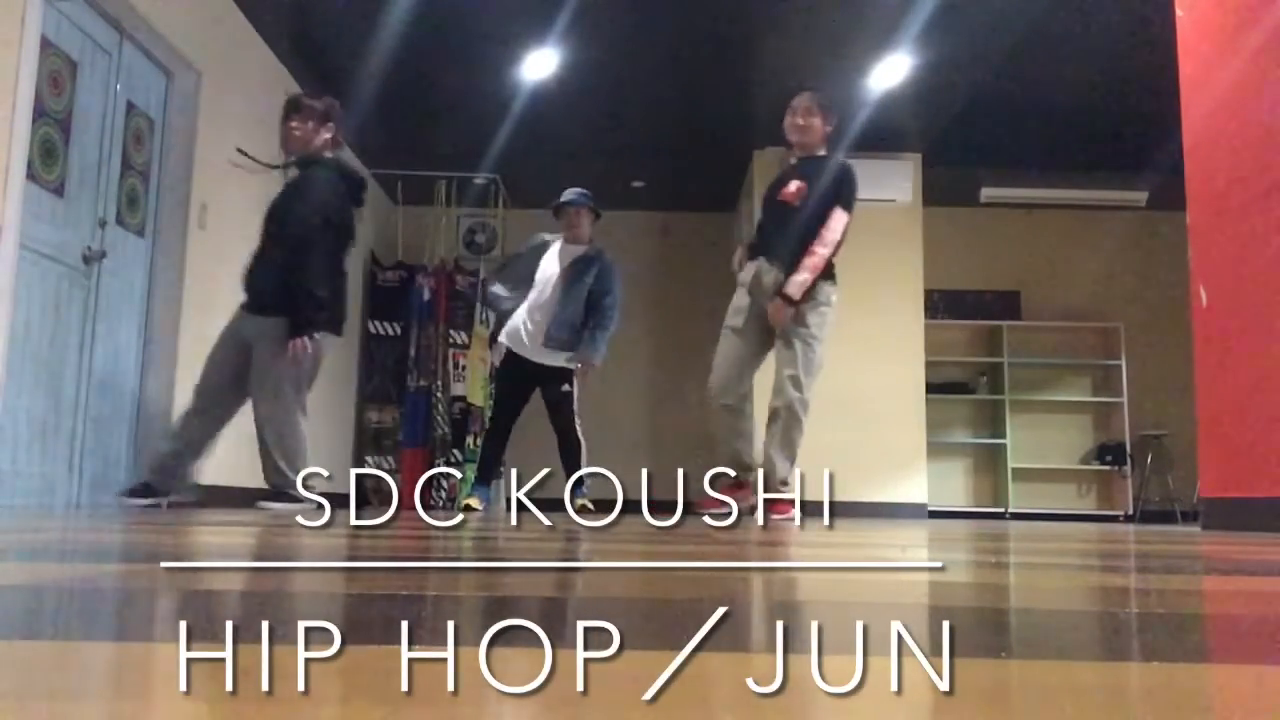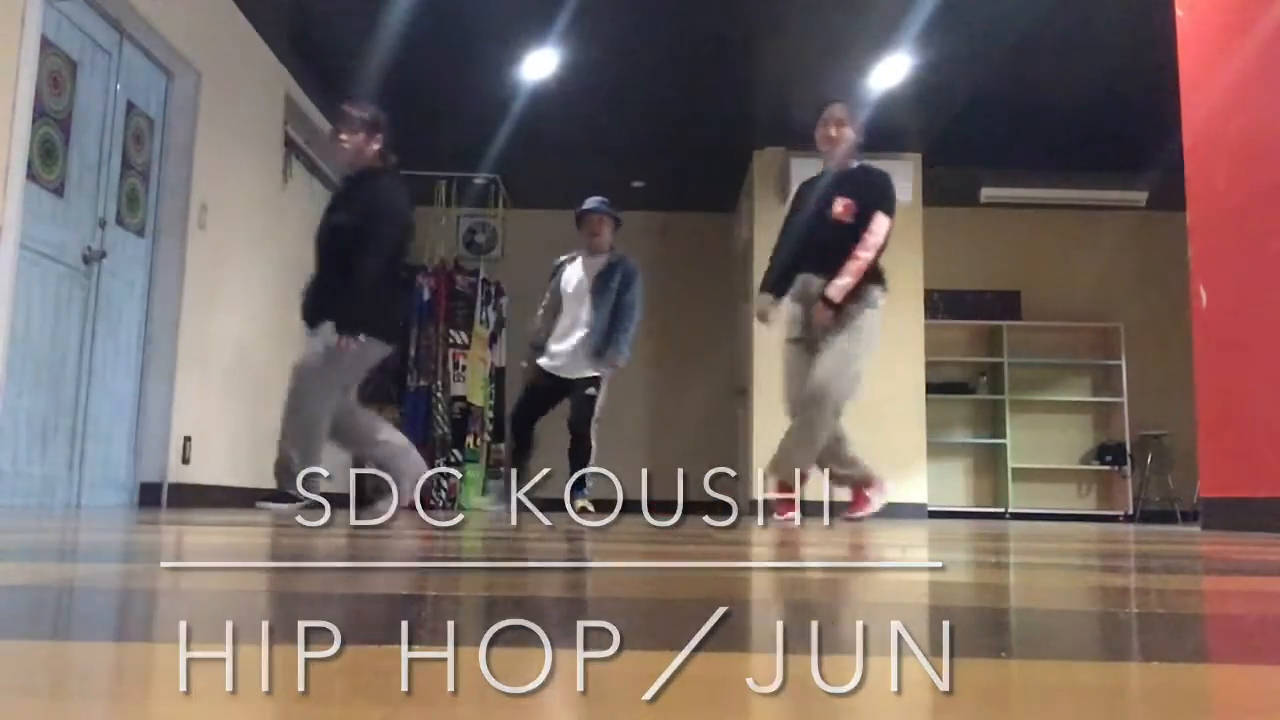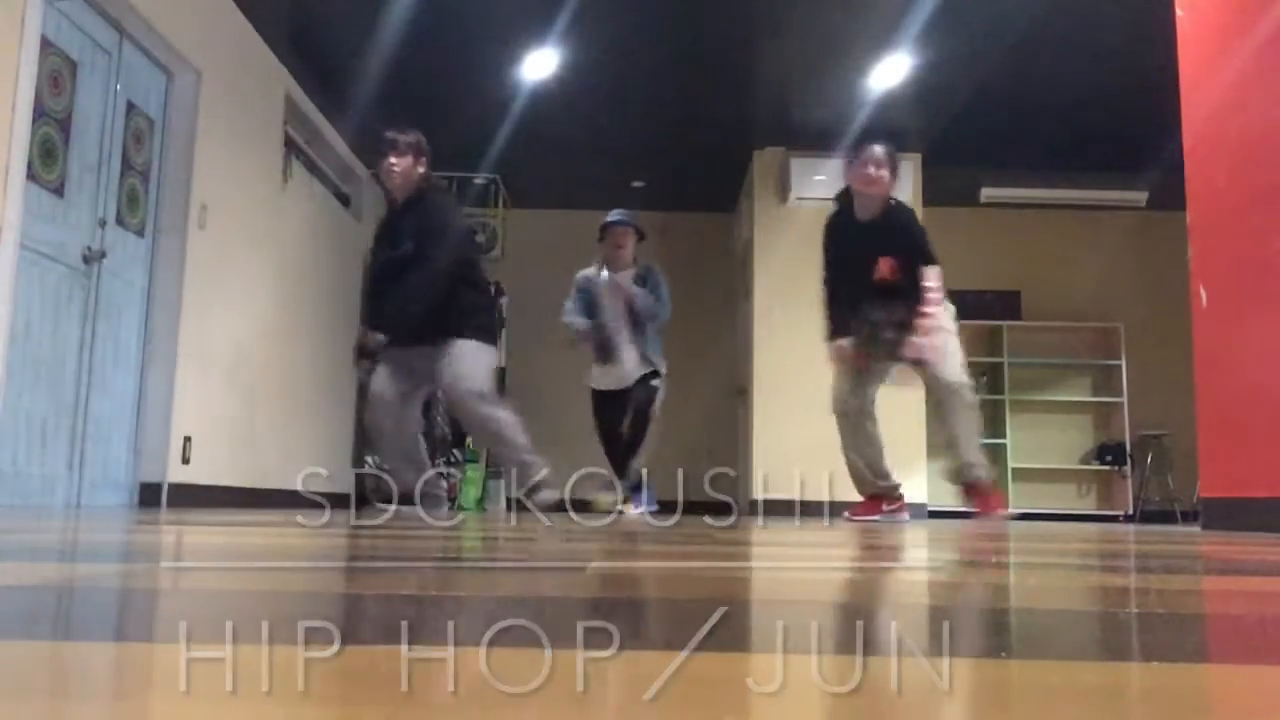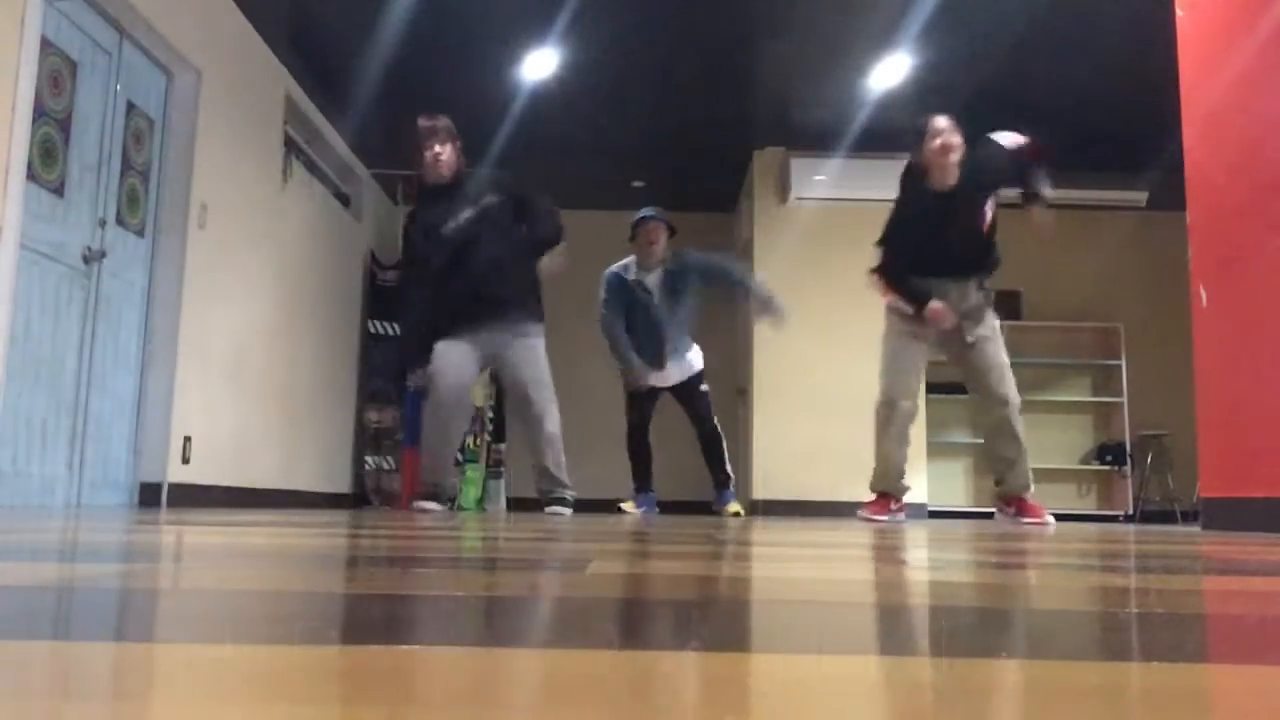
dt=0.3s
person 1, frame 1
left shoulder: (838, 173)
right shoulder: (786, 173)
left elbow: (827, 239)
left wrist: (793, 291)
right wrist: (746, 254)
left hip: (804, 292)
right hip: (754, 282)
left knee: (789, 393)
right knee: (722, 385)
left ankle: (777, 490)
right ankle: (739, 477)
person 1, frame 2
left shoulder: (875, 182)
right shoulder: (808, 190)
left elbow: (871, 244)
right elbow: (788, 244)
left wrist: (834, 294)
right wrist: (769, 290)
left hip: (855, 299)
right hip: (806, 295)
left knee: (823, 389)
right knee: (804, 400)
left ankle: (786, 482)
right ankle: (862, 483)
person 1, frame 3
left shoulder: (901, 222)
right shoulder: (837, 227)
left elbow: (931, 286)
right elbow: (835, 286)
left wrist: (921, 345)
right wrist: (838, 336)
left hip: (922, 314)
right hip: (866, 319)
left knee: (951, 384)
right knee: (848, 400)
left ankle: (976, 483)
right ankle: (882, 494)
person 1, frame 4
left shoulder: (980, 172)
right shoulder: (913, 204)
left elbow: (1010, 143)
right elbow: (888, 270)
left wrist: (1037, 184)
right wrist: (924, 303)
left hip: (971, 301)
right hip: (915, 302)
left knee: (1001, 397)
right knee: (896, 397)
left ankle: (1014, 494)
right ankle: (888, 493)
person 2, frame 1
left shoulder: (322, 183)
right shoulder: (310, 179)
left elbow: (309, 252)
left wrist: (308, 321)
left hip: (293, 315)
right hip: (267, 308)
left knee: (276, 401)
right knee: (213, 390)
left ankle: (292, 488)
right ankle: (165, 478)
person 2, frame 2
left shoulder: (385, 194)
right shoulder: (353, 190)
left elbow: (377, 262)
left wrist: (354, 320)
right wrist: (316, 312)
left hip: (360, 322)
right hip: (335, 316)
left knee: (310, 389)
right knee: (332, 404)
left ankle: (295, 487)
right ankle: (406, 473)
person 2, frame 3
left shoulder: (438, 210)
right shoulder: (388, 226)
left elbow: (433, 273)
right elbow: (378, 287)
left wrist: (385, 323)
right wrist: (377, 327)
left hip: (463, 327)
right hip: (410, 336)
left knee: (471, 397)
right knee: (382, 399)
left ankle: (536, 483)
right ankle: (422, 489)
person 2, frame 4
left shoulder: (491, 184)
right shoulder: (422, 218)
left elbow: (542, 215)
right elbow: (419, 291)
left wrist: (538, 248)
right wrist: (417, 352)
left hip: (516, 317)
right hip: (457, 327)
left knee: (537, 401)
right knee: (448, 391)
left ankle: (556, 490)
right ankle: (438, 487)
person 3, frame 1
left shoulder: (599, 263)
right shoulder: (545, 247)
left elbow: (607, 313)
right elbow: (514, 273)
left wrist: (591, 353)
right wrist: (501, 299)
left hip: (559, 357)
right hip: (519, 349)
left knee: (565, 423)
right knee: (500, 419)
left ankle: (578, 492)
right ankle: (481, 488)
person 3, frame 2
left shoulder: (623, 269)
right shoulder: (565, 266)
left elbow: (628, 316)
left wrist: (616, 355)
right wrist: (534, 352)
left hip: (592, 365)
right hip: (552, 361)
left knee: (581, 425)
right knee: (521, 416)
left ankle: (579, 492)
right ankle: (515, 483)
person 3, frame 3
left shoulder: (649, 275)
right shoulder: (586, 279)
left elbow: (661, 313)
right elbow: (572, 313)
left wrist: (633, 293)
right wrist: (581, 329)
left hip: (646, 366)
right hip: (606, 371)
left knee: (640, 419)
right knee: (610, 435)
left ankle: (630, 488)
right ankle: (638, 492)
person 3, frame 4
left shoulder: (685, 265)
right shoulder: (617, 277)
left elbow: (723, 270)
right elbow: (611, 322)
left wrist: (756, 290)
right wrist: (630, 364)
left hip: (685, 364)
right hip: (640, 370)
left knee: (707, 427)
right knee: (636, 429)
left ankle: (725, 492)
right ankle: (643, 494)
